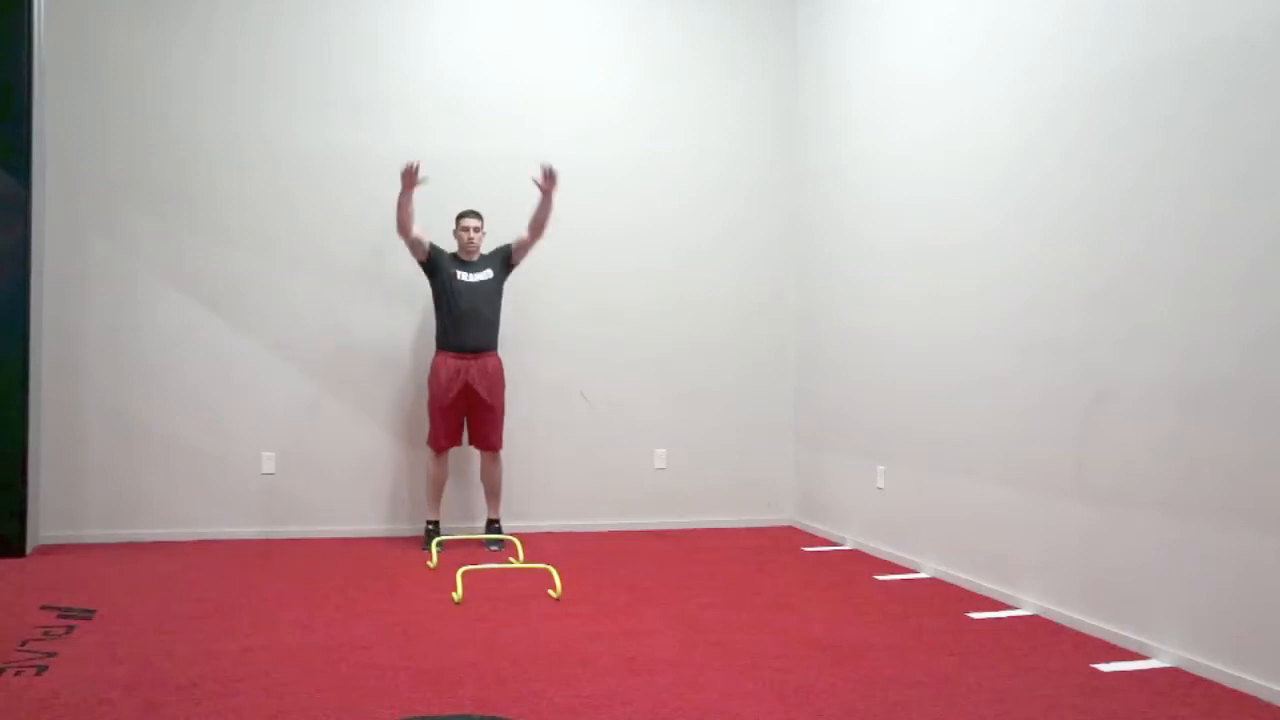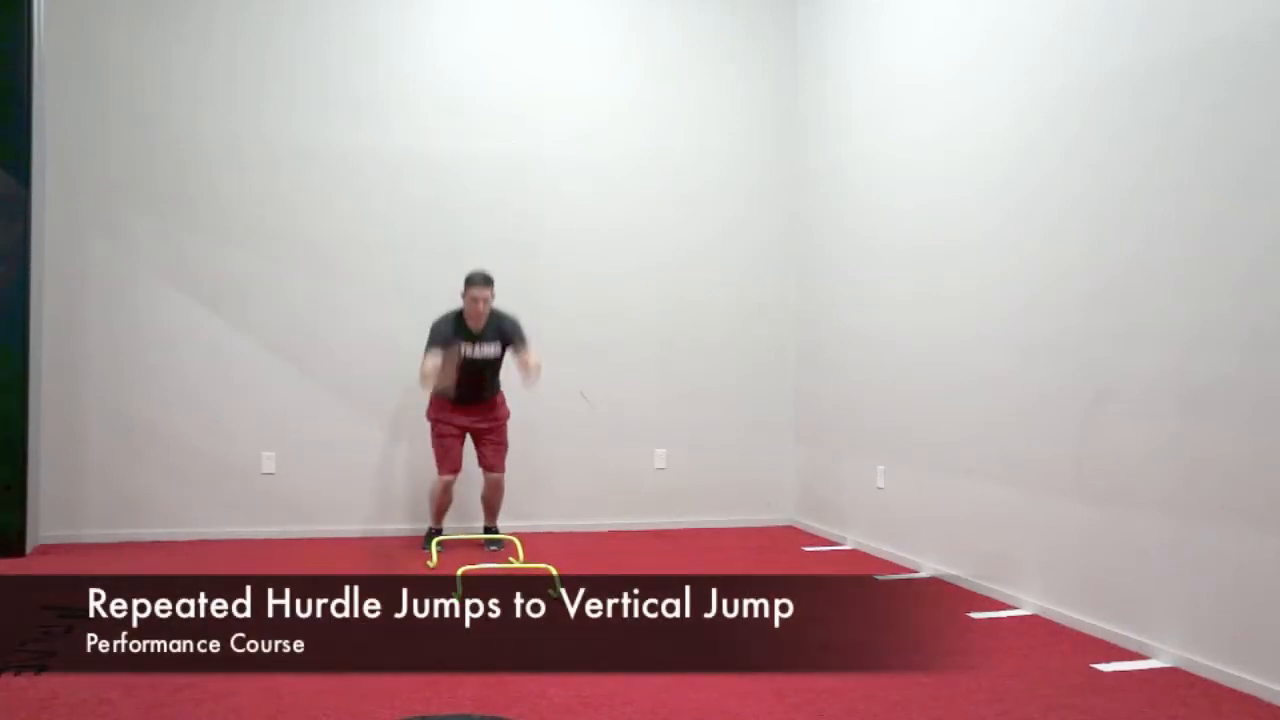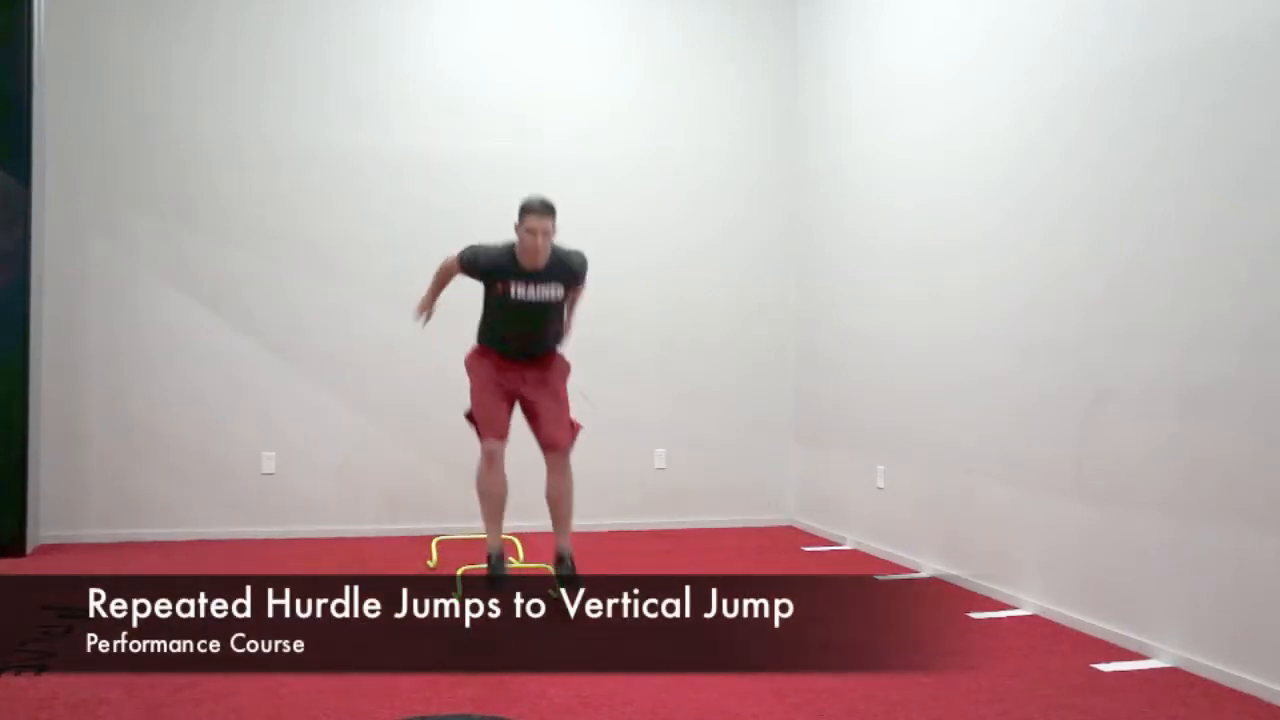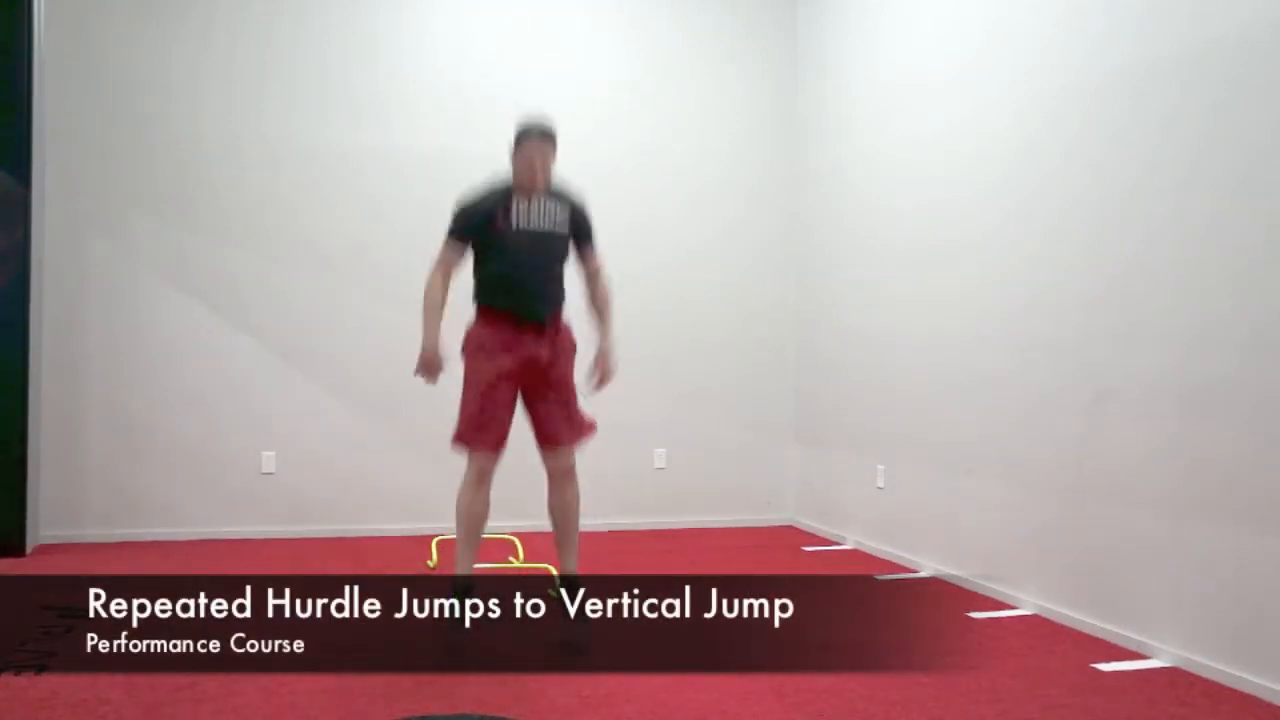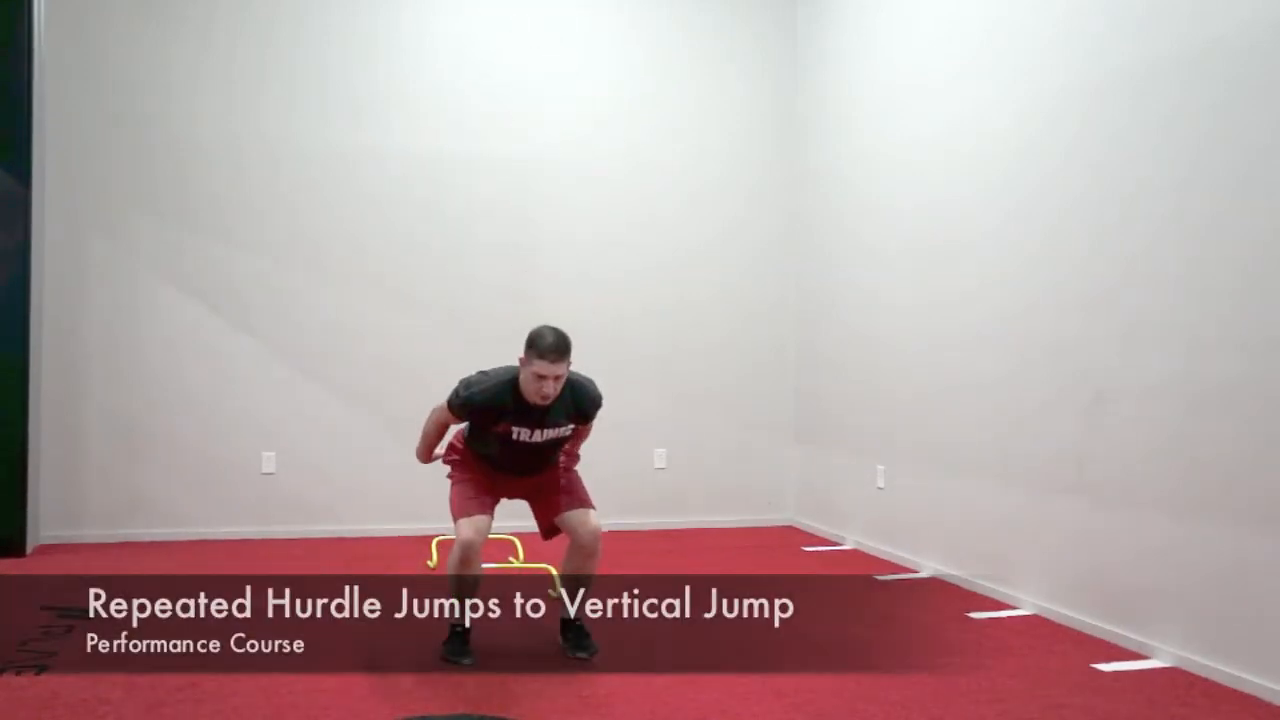
dt=1s
person 1, frame 1
left shoulder: (498, 263)
right shoulder: (439, 264)
left elbow: (534, 233)
right elbow: (407, 232)
left wrist: (546, 194)
right wrist: (407, 189)
left hip: (487, 366)
right hip: (447, 366)
left knee: (491, 450)
right knee: (440, 450)
left ankle: (494, 522)
right ankle: (432, 524)
person 1, frame 2
left shoulder: (506, 324)
right shoulder: (444, 326)
left elbow: (528, 357)
right elbow: (426, 375)
left wrist: (530, 368)
right wrist: (442, 374)
left hip: (489, 407)
right hip: (448, 409)
left knee: (495, 475)
right knee: (447, 477)
left ankle: (491, 530)
right ankle: (434, 530)
person 1, frame 3
left shoulder: (572, 263)
right shoulder: (489, 258)
right elbow: (452, 265)
right wrist: (430, 297)
left hip: (543, 367)
right hip: (492, 365)
left knee: (558, 452)
right knee: (492, 448)
left ankle: (564, 556)
right ankle: (495, 553)
person 1, frame 4
left shoulder: (570, 208)
right shoulder: (482, 208)
left elbow: (594, 274)
right elbow: (443, 270)
left wrist: (606, 338)
right wrist: (431, 338)
left hip: (550, 343)
right hip: (494, 342)
left knee: (562, 465)
right knee: (481, 463)
left ankle: (570, 581)
right ankle: (461, 581)
person 1, frame 5
left shoulder: (584, 395)
right shoulder: (484, 391)
right elbow: (441, 416)
left wrist: (570, 454)
right wrist: (424, 454)
left hip: (546, 466)
right hip: (480, 464)
left knee: (589, 532)
right knee: (469, 539)
left ankle: (571, 621)
right ankle: (459, 627)
